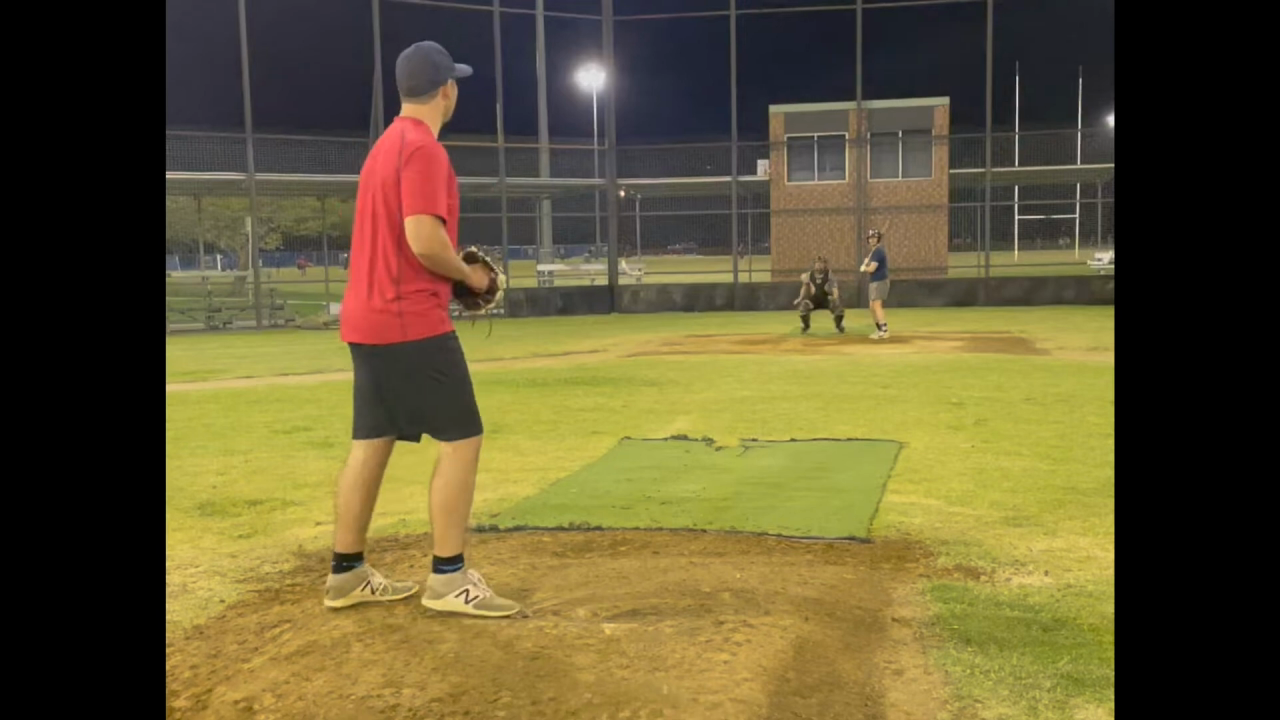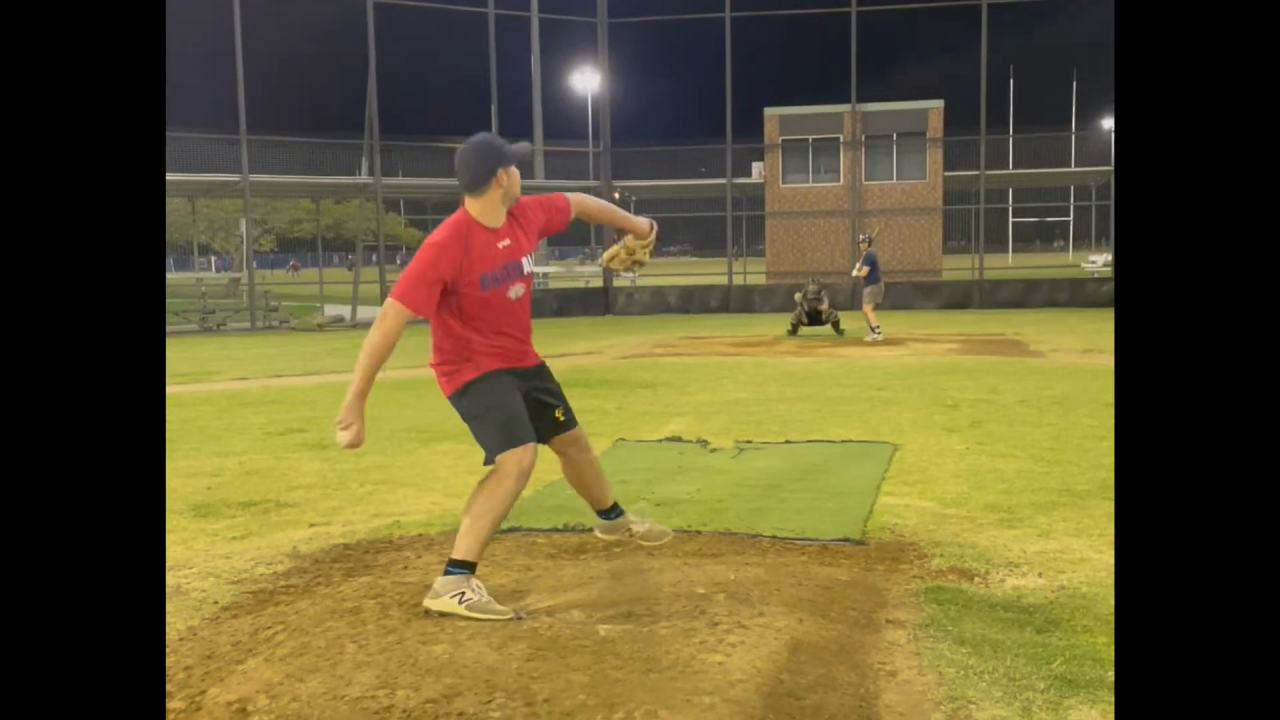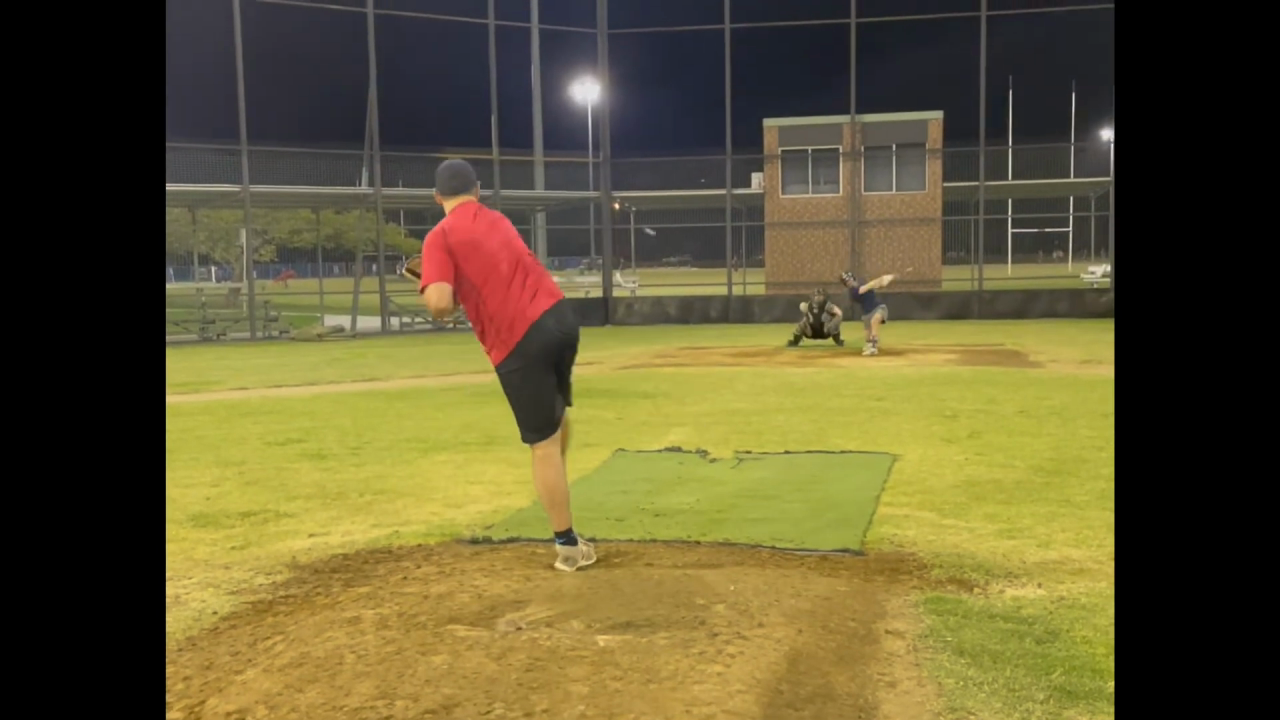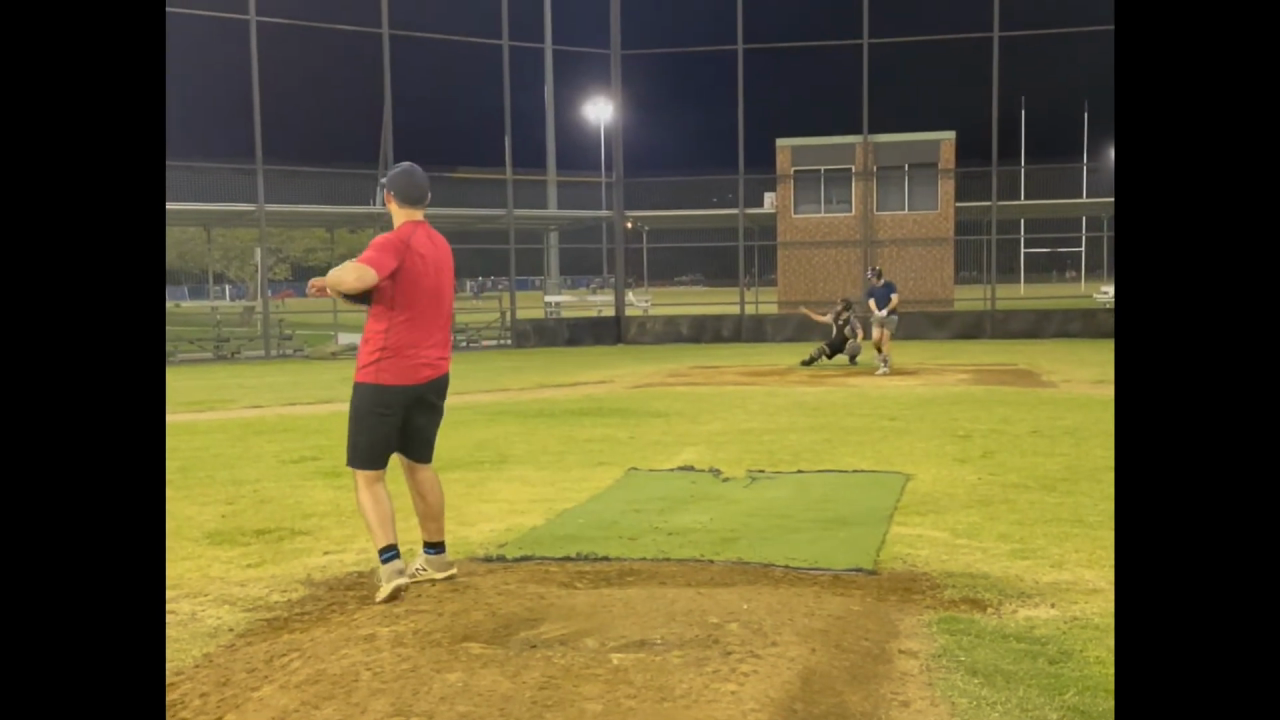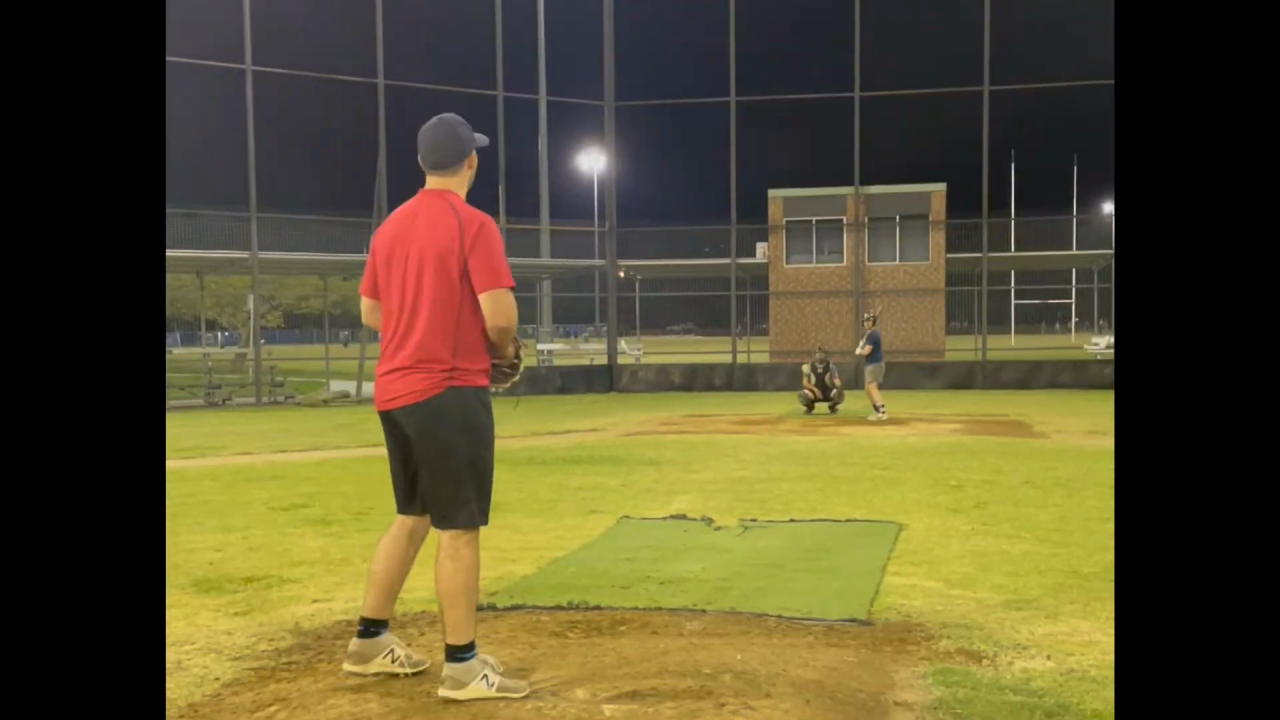
dt=1s
person 1, frame 1
left shoulder: (388, 145)
right shoulder: (424, 148)
right elbow: (423, 240)
left wrist: (457, 268)
right wrist: (469, 274)
left hip: (373, 320)
right hip: (412, 322)
left knee: (372, 445)
right knee: (462, 439)
left ankle: (346, 573)
right ankle: (449, 578)
person 1, frame 2
left shoulder: (529, 215)
right shoulder: (447, 246)
left elbow: (577, 203)
right elbow: (389, 319)
left wrist: (631, 221)
right wrist: (354, 402)
left hip: (522, 364)
right hip: (473, 373)
left knee: (571, 437)
right knee: (516, 459)
left ankle: (613, 520)
right ankle: (454, 584)
person 1, frame 3
left shoulder: (439, 237)
right shoulder: (497, 220)
left elbow: (440, 303)
left wrist: (431, 292)
left hip: (516, 344)
right hip: (557, 318)
left knee: (540, 444)
right knee: (554, 411)
left ankle: (571, 546)
right ankle: (553, 481)
person 1, frame 4
left shoulder: (395, 241)
right shoulder: (441, 246)
left elbow: (355, 280)
left wrist: (332, 279)
right wrist: (337, 286)
left hip: (383, 376)
right hip: (432, 376)
left knee: (368, 475)
right knee: (419, 465)
left ankle: (390, 565)
right ankle: (436, 556)
person 1, frame 5
left shoulder: (390, 227)
right shoulder: (474, 224)
left elbow: (371, 313)
right elbow: (500, 316)
right wrist: (503, 349)
left hip: (396, 390)
right hip: (449, 391)
left knee: (413, 515)
right knee: (460, 528)
left ankle: (369, 639)
right ankle: (463, 666)
